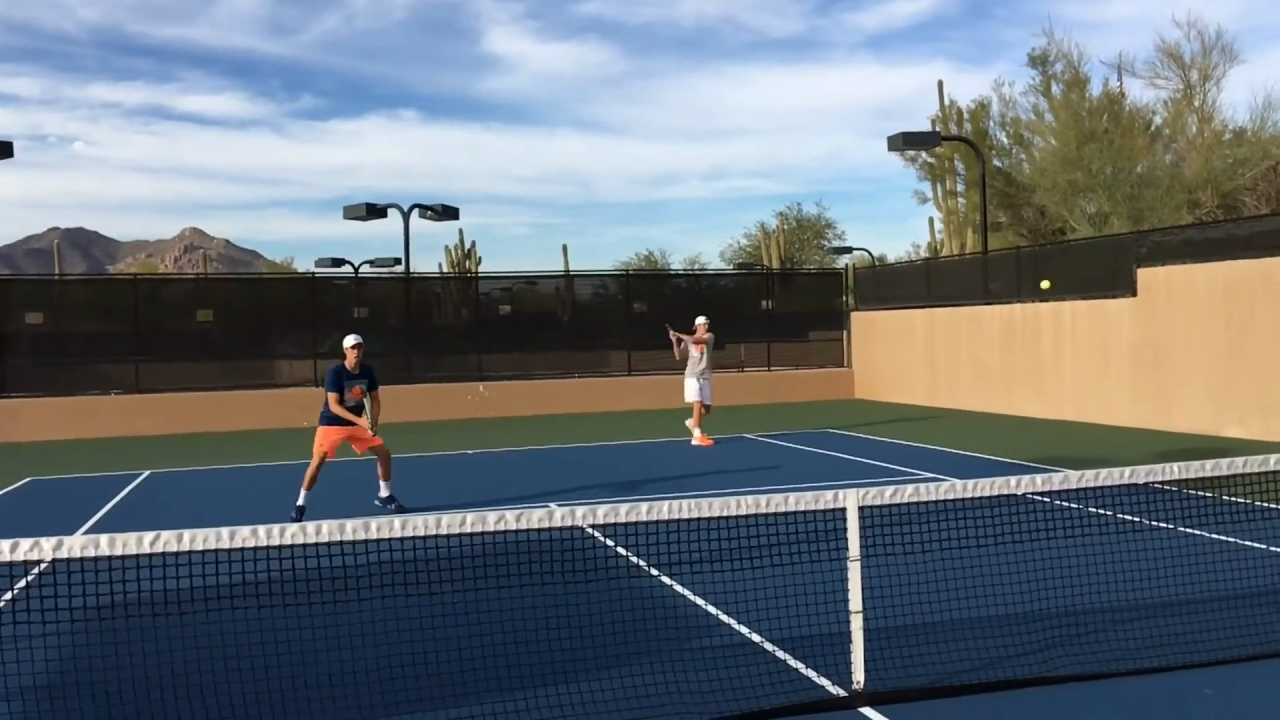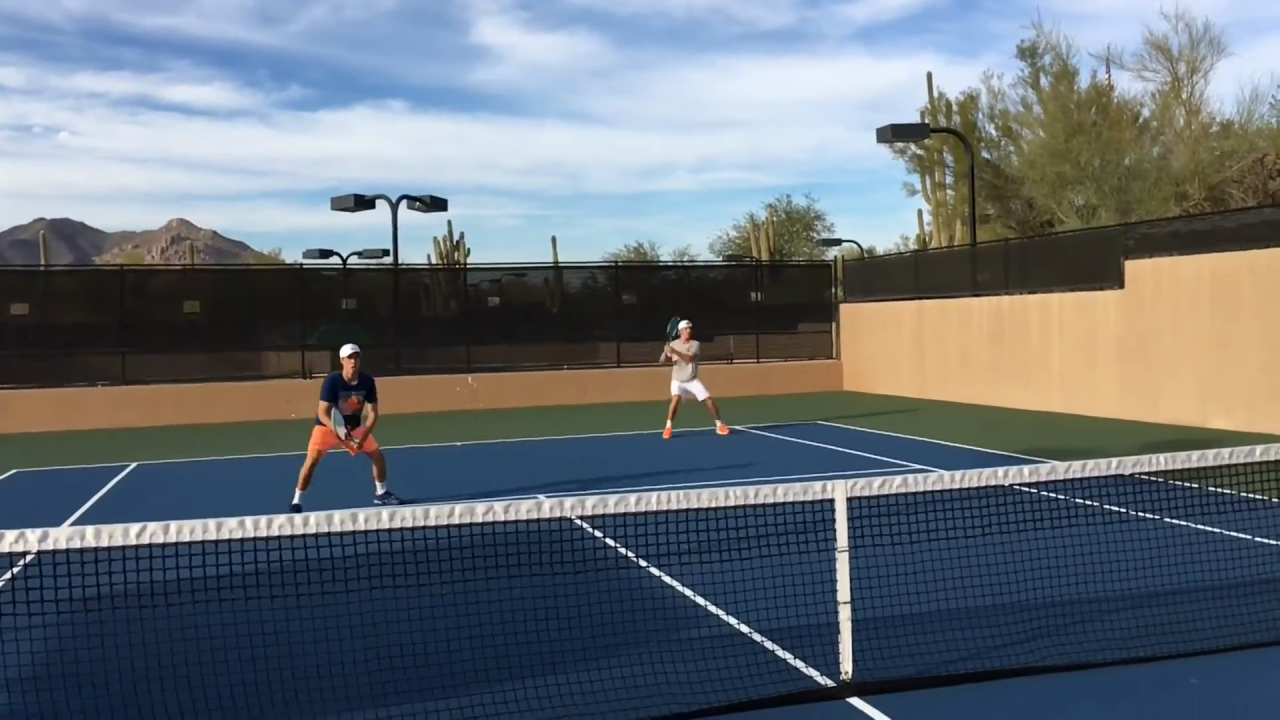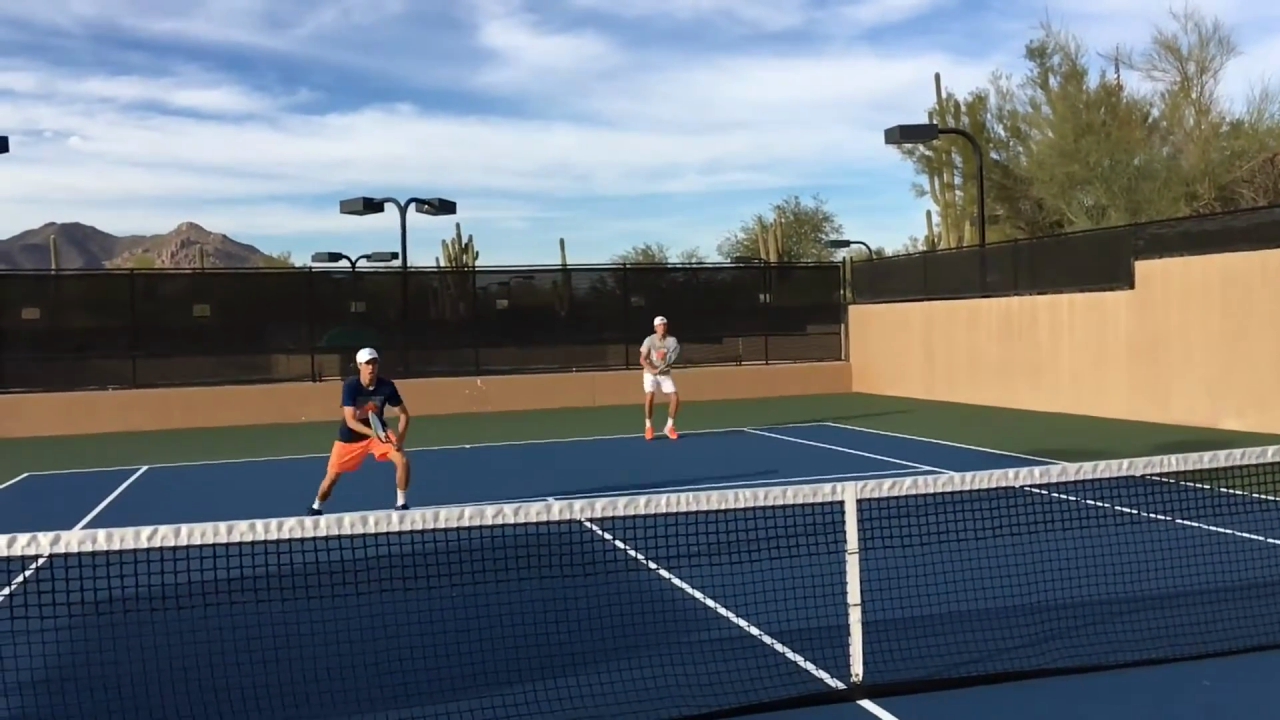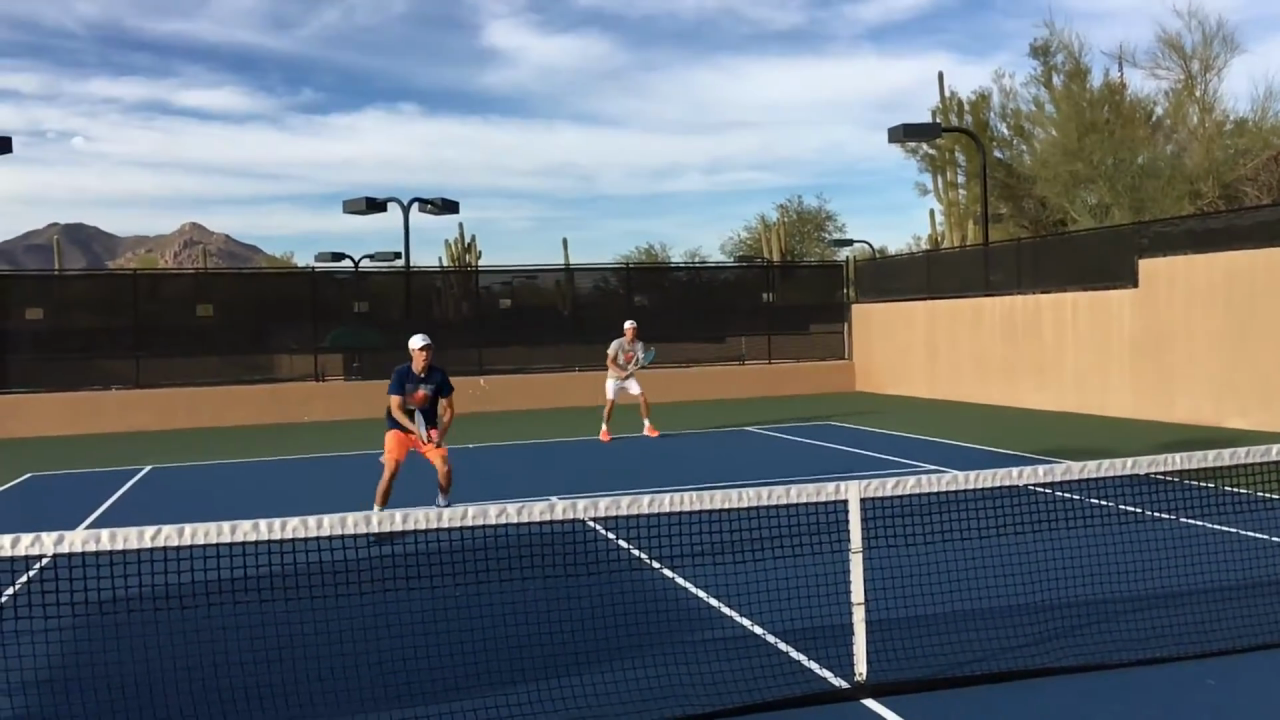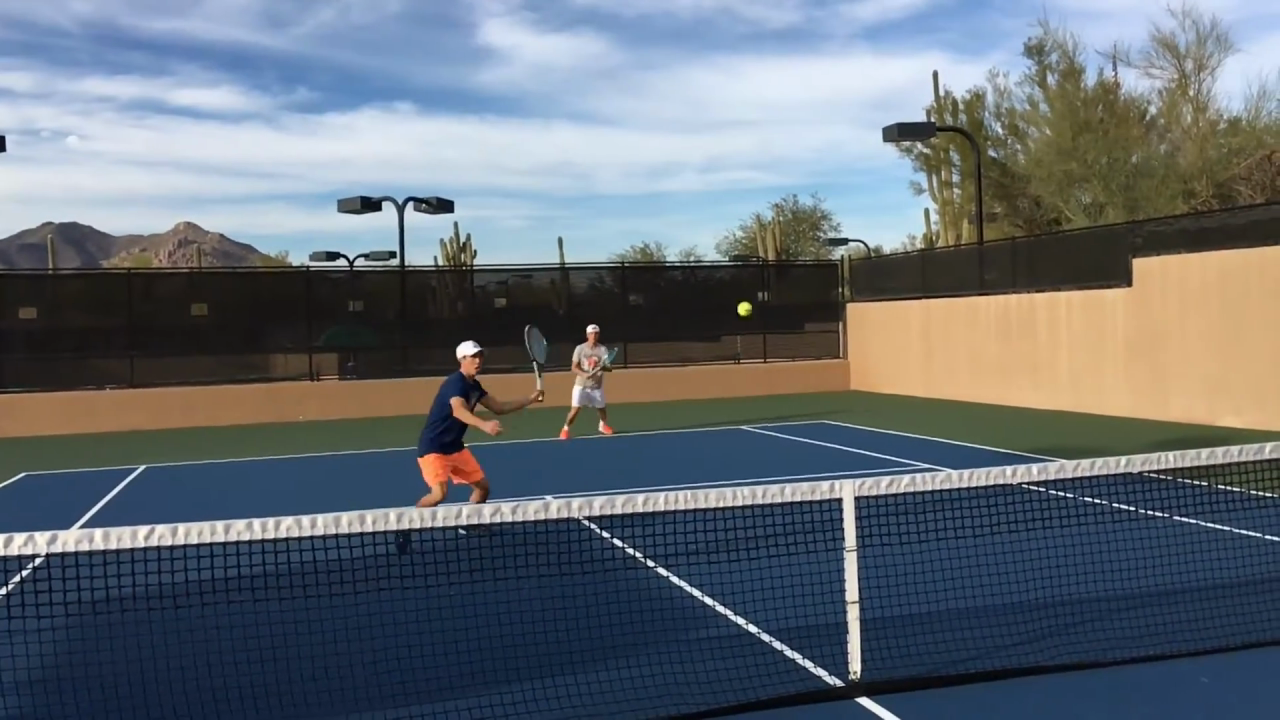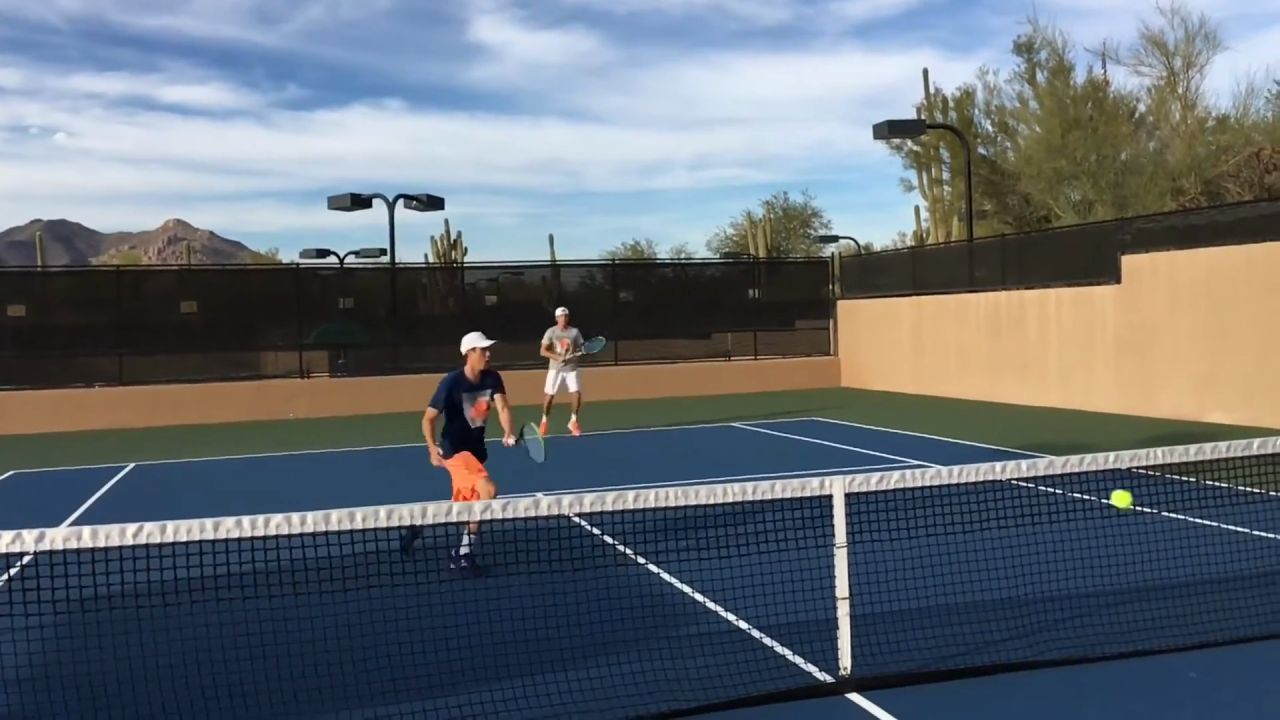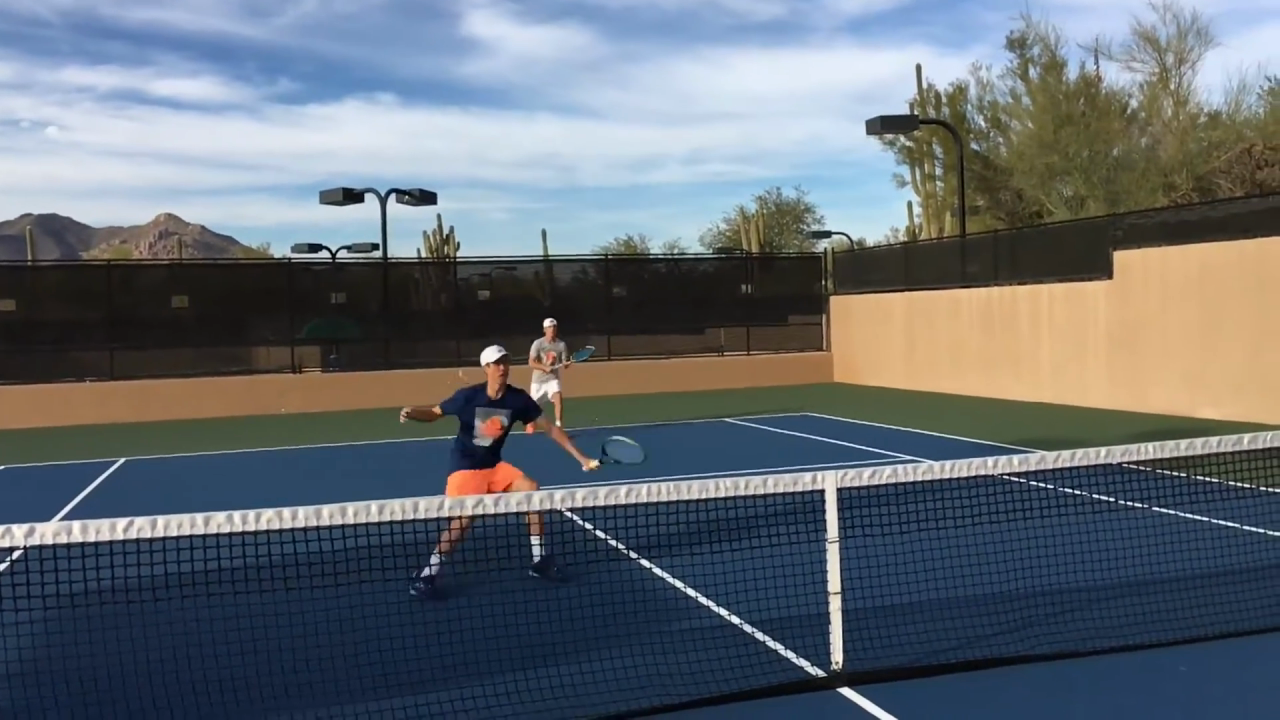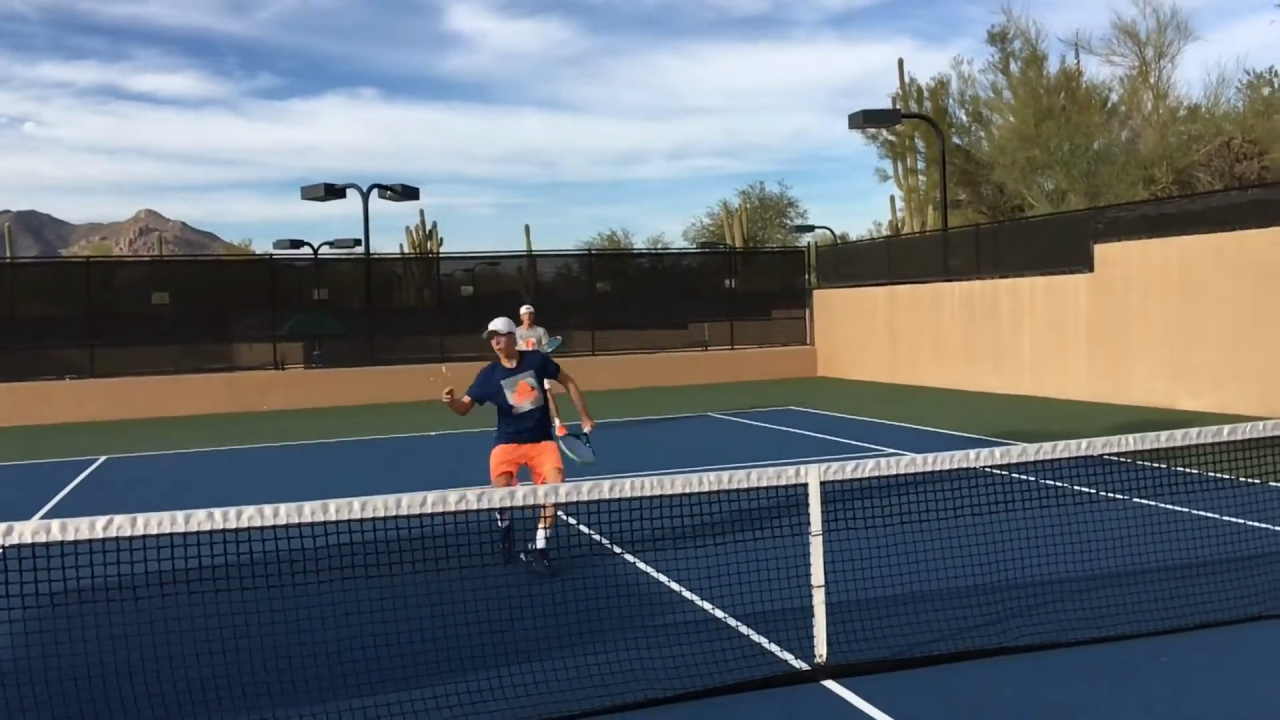
dt=0.3s
person 1, frame 1
left shoulder: (368, 371)
right shoulder: (335, 372)
left elbow: (375, 400)
right elbow: (333, 405)
left wrist: (372, 423)
right wrist: (359, 420)
left hip: (357, 423)
right hip: (331, 423)
left knee: (384, 453)
right knee: (317, 461)
left ankle: (384, 495)
right ankle: (301, 504)
person 1, frame 2
left shoulder: (368, 381)
right shoulder: (331, 381)
left elbow: (373, 413)
right elbow: (322, 413)
left wrist: (362, 436)
right wrist: (337, 431)
left hip: (355, 426)
right hip: (327, 426)
left knee: (377, 456)
right knee: (312, 459)
left ankle: (382, 493)
right ankle: (296, 502)
person 1, frame 3
left shoulder: (387, 386)
right shoulder: (349, 385)
left elbow: (404, 414)
right elbow: (350, 420)
left wrist: (399, 438)
right wrist: (375, 433)
right hip: (350, 435)
left knee: (403, 462)
right knee: (331, 478)
left ankle: (401, 505)
right ankle: (316, 508)
person 1, frame 4
left shoulder: (439, 375)
right shoulder: (400, 373)
left elbow: (448, 408)
right elbow: (395, 409)
left wrist: (438, 433)
right wrist: (416, 428)
left hip: (427, 427)
right hip: (400, 428)
left knee: (444, 469)
right knee: (391, 472)
left ankle: (442, 502)
person 1, frame 5
left shoulder: (473, 384)
right shoulder: (455, 383)
left elbow: (498, 408)
right elbow: (458, 409)
left wrist: (529, 399)
right wrist: (483, 424)
left hip: (454, 448)
right hip: (433, 448)
left knee: (484, 487)
right knee: (439, 494)
person 1, frame 6
left shoulder: (493, 378)
right shoulder: (451, 383)
left elbow: (503, 408)
right elbow: (428, 419)
left wrist: (509, 433)
right wrist: (432, 448)
left hip: (476, 450)
right hip: (455, 450)
left knee: (463, 506)
right knee: (488, 493)
left ankle: (416, 527)
right ankle: (463, 552)
person 1, frame 7
left shoulder: (518, 398)
right shoulder: (467, 396)
left elbow: (550, 428)
right elbow: (435, 413)
left wrist: (582, 458)
right wrist: (414, 413)
left hip: (494, 465)
right hip: (465, 466)
left knee: (533, 492)
right knee: (462, 521)
left ankle: (539, 561)
right ankle: (428, 573)
person 1, frame 8
left shoulder: (537, 359)
right shoulder: (488, 374)
left elbow: (569, 382)
right elbow: (465, 407)
left wrist: (584, 415)
right wrist: (451, 401)
left hip: (542, 438)
right hip: (508, 439)
left knee: (555, 483)
right knee: (499, 486)
left ankle: (539, 548)
right ankle: (505, 525)
